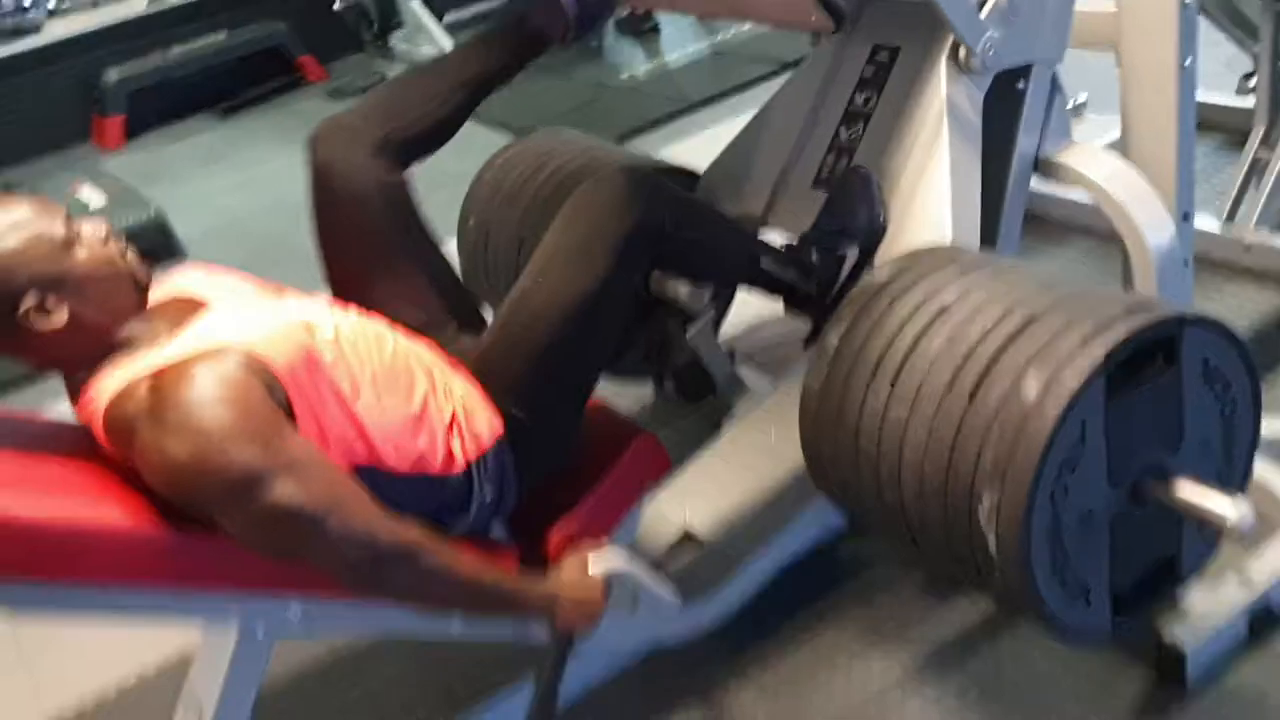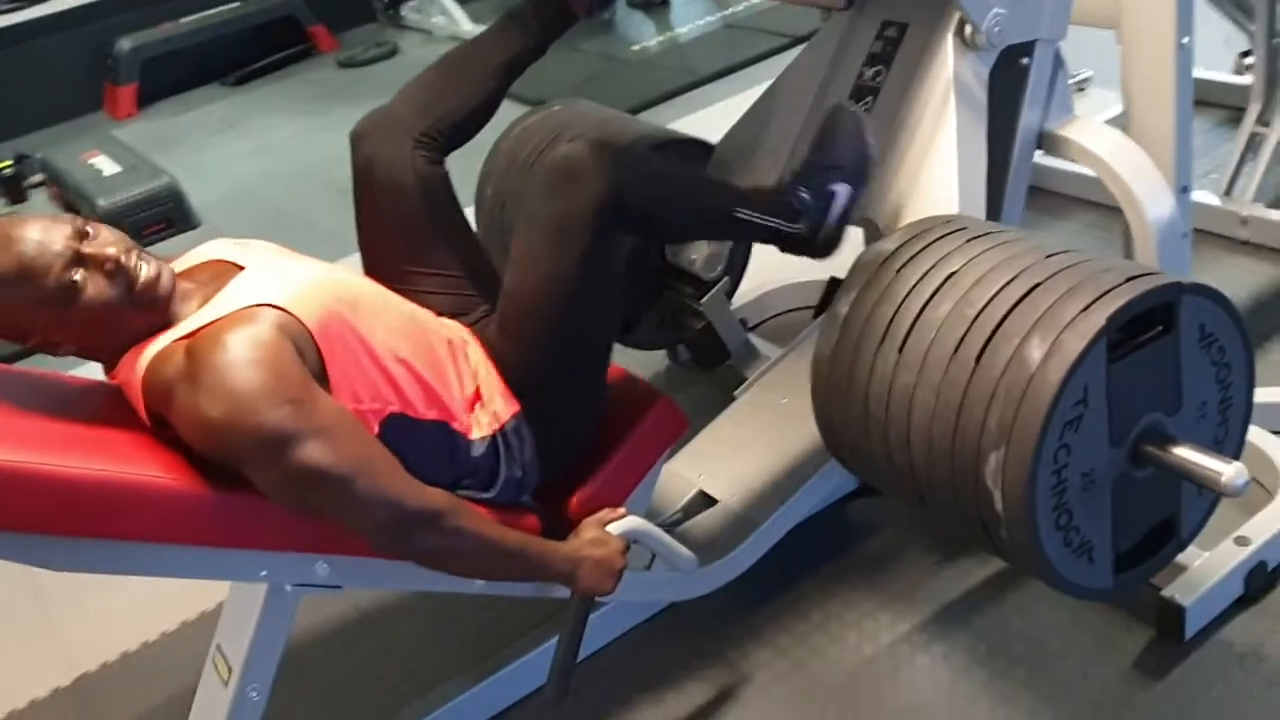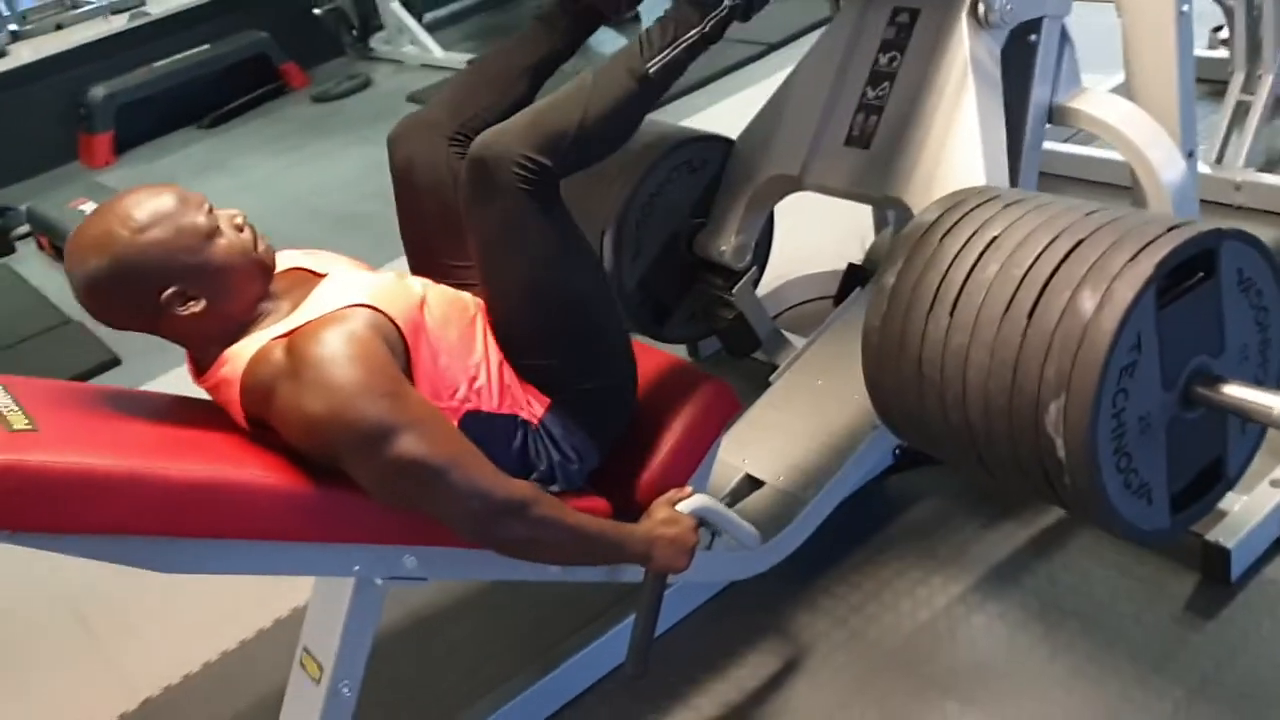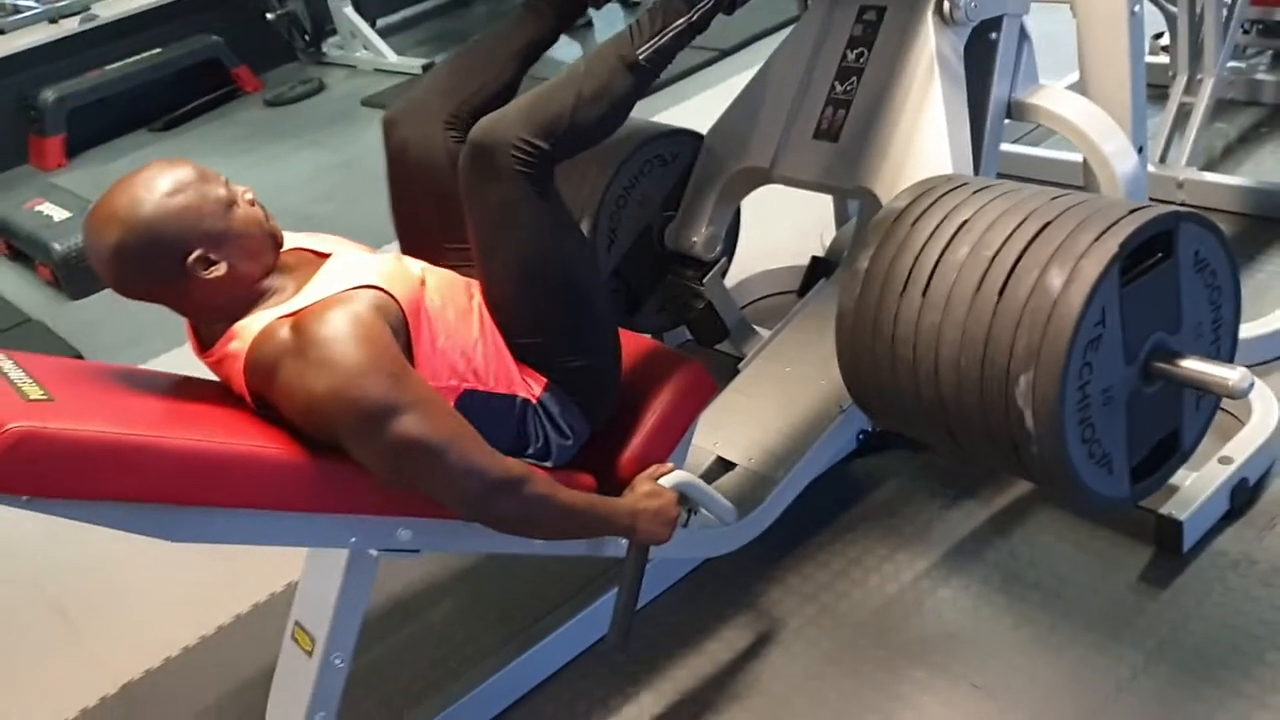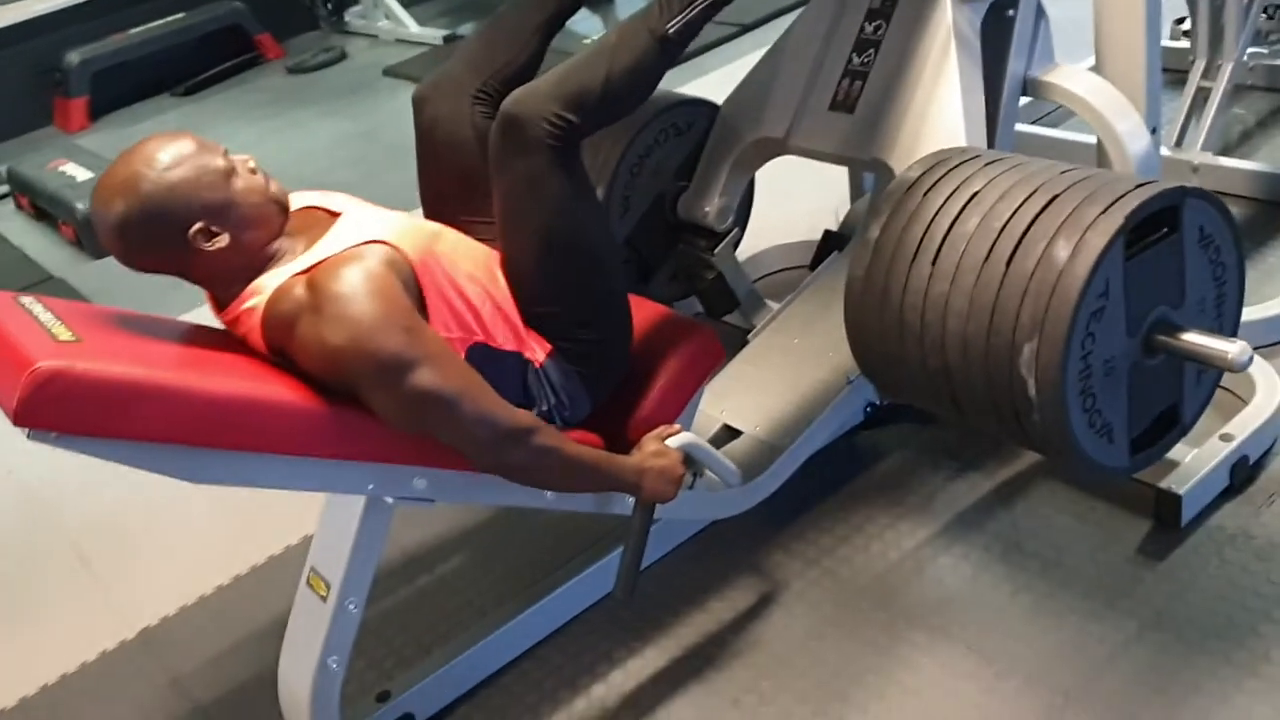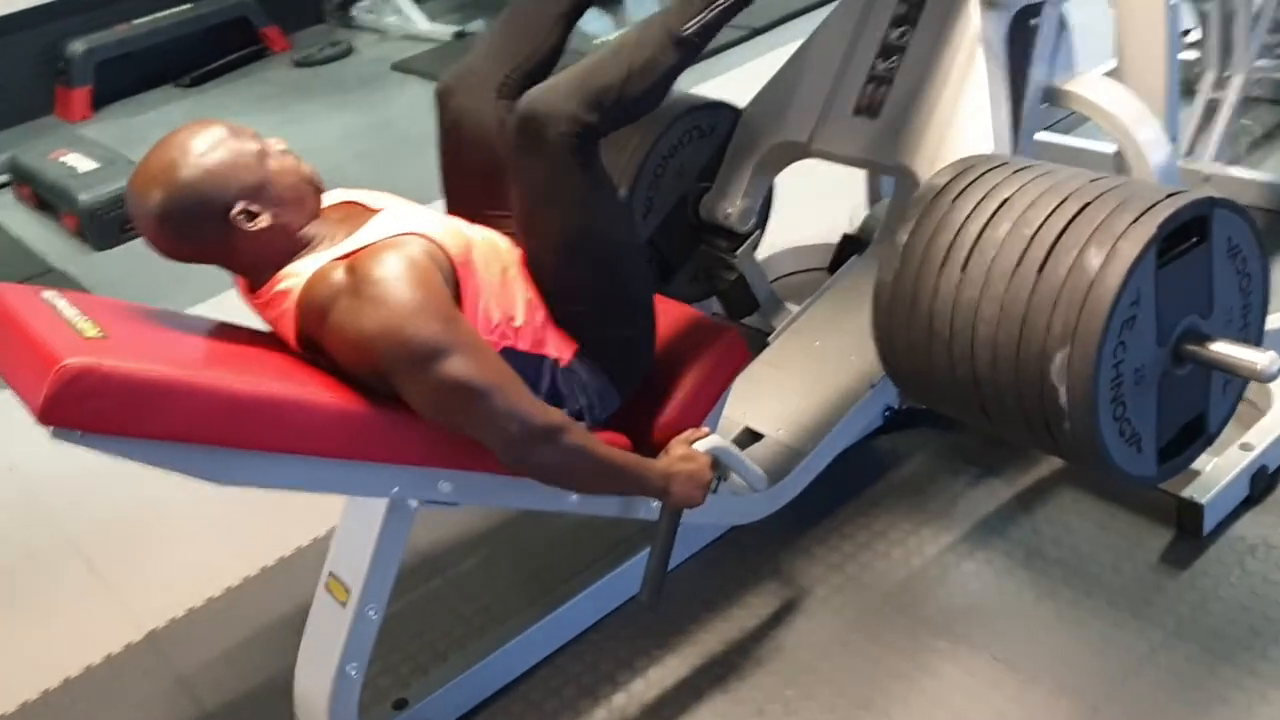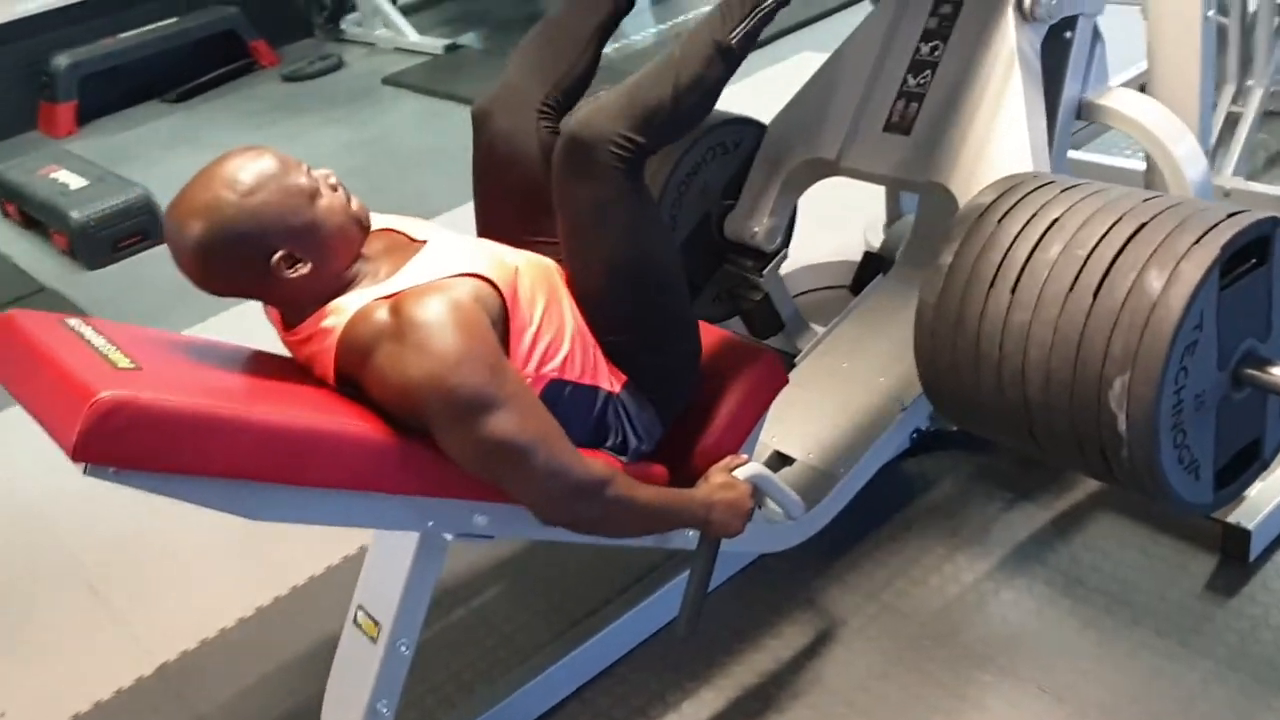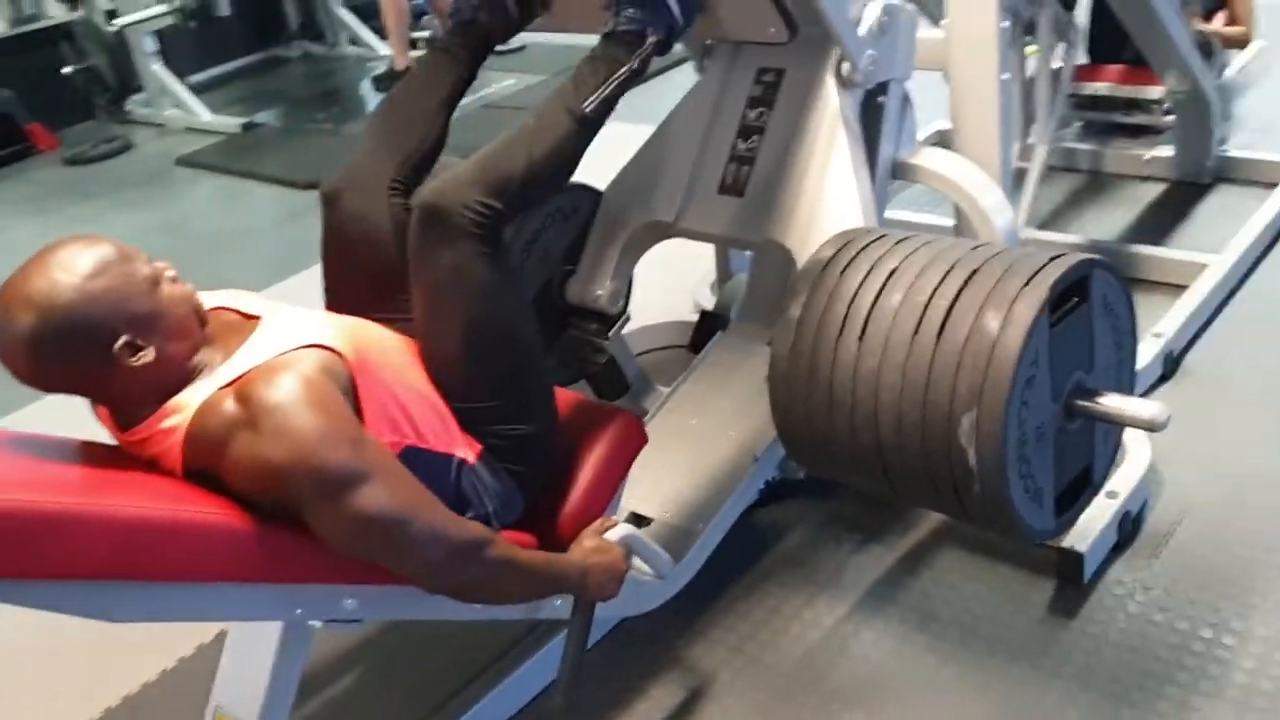
dt=0.5s
person 1, frame 1
left shoulder: (129, 326)
right shoulder: (191, 418)
right elbow: (373, 557)
right wrist: (546, 598)
left hip: (421, 357)
right hip: (480, 439)
left knee: (346, 149)
right knee: (619, 200)
right ankle: (812, 281)
person 1, frame 2
left shoulder: (163, 298)
right shoulder: (227, 380)
right elbow: (402, 521)
right wrist: (569, 563)
left hip: (451, 337)
right hip: (507, 425)
left knee: (390, 139)
right knee: (582, 174)
right ankle: (797, 218)
person 1, frame 3
left shoulder: (242, 309)
right shoulder: (323, 374)
right elbow: (492, 514)
right wrist: (642, 543)
right hip: (560, 417)
left knee: (425, 140)
right knee: (506, 160)
person 1, frame 4
left shoulder: (228, 308)
right shoulder: (328, 349)
right elbow: (485, 492)
right wrist: (626, 516)
right hip: (549, 397)
left knee: (419, 125)
right knee: (504, 144)
person 1, frame 5
left shoulder: (252, 259)
right shoulder: (342, 303)
right elbow: (498, 441)
right wrist: (632, 472)
right hip: (555, 365)
left knee: (450, 97)
right knee: (534, 118)
person 1, frame 6
left shoulder: (277, 257)
right shoulder: (380, 292)
right elbow: (528, 441)
right wrist: (660, 477)
right hip: (584, 366)
left knee: (474, 92)
right knee: (550, 117)
person 1, frame 7
left shoulder: (308, 292)
right shoulder: (423, 337)
right elbow: (567, 494)
right wrist: (702, 507)
right hip: (625, 394)
left knee: (512, 113)
right knee: (598, 136)
person 1, frame 8
left shoulder: (125, 382)
right shoulder: (273, 414)
right elbow: (447, 561)
right wrist: (577, 571)
right hip: (483, 463)
left knee: (362, 190)
right knee: (453, 208)
